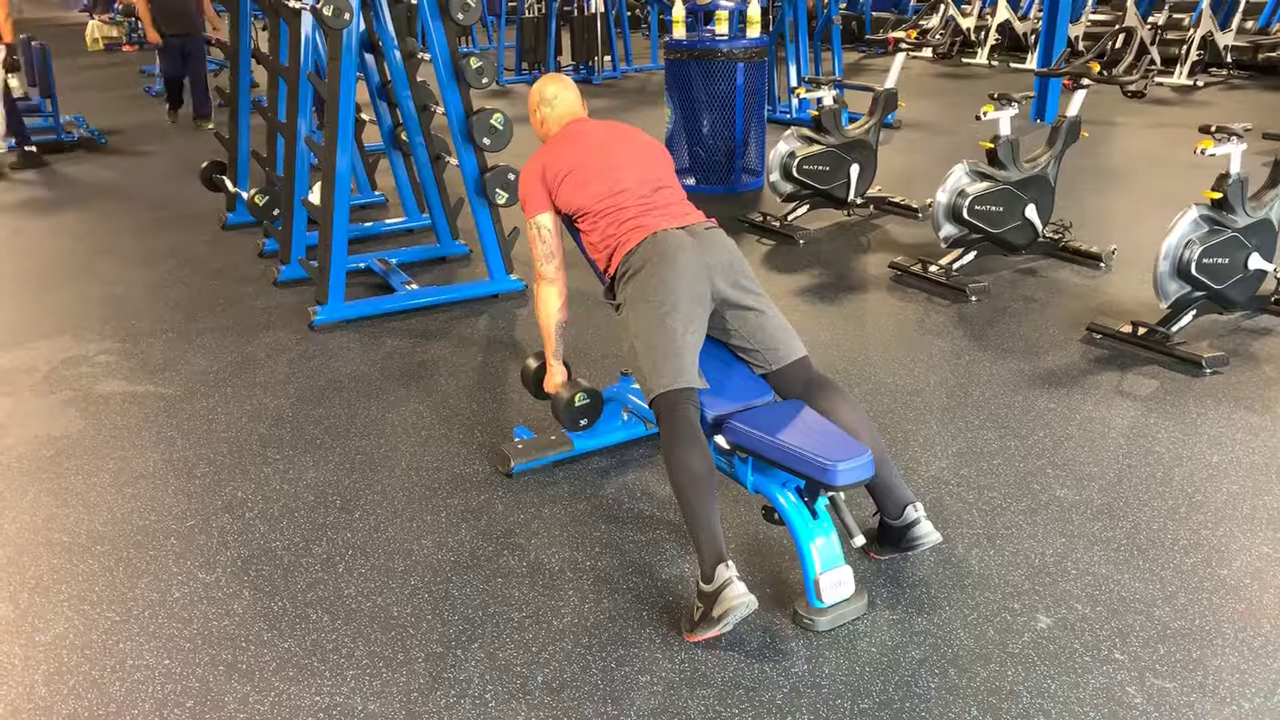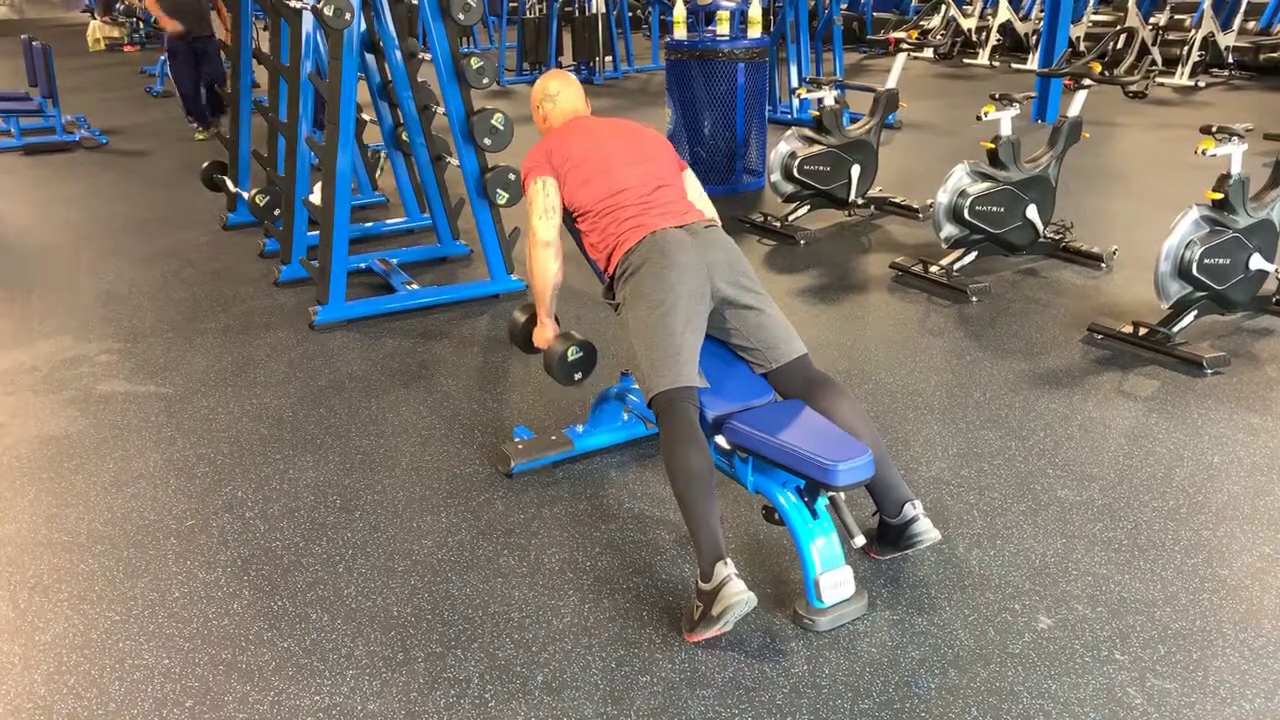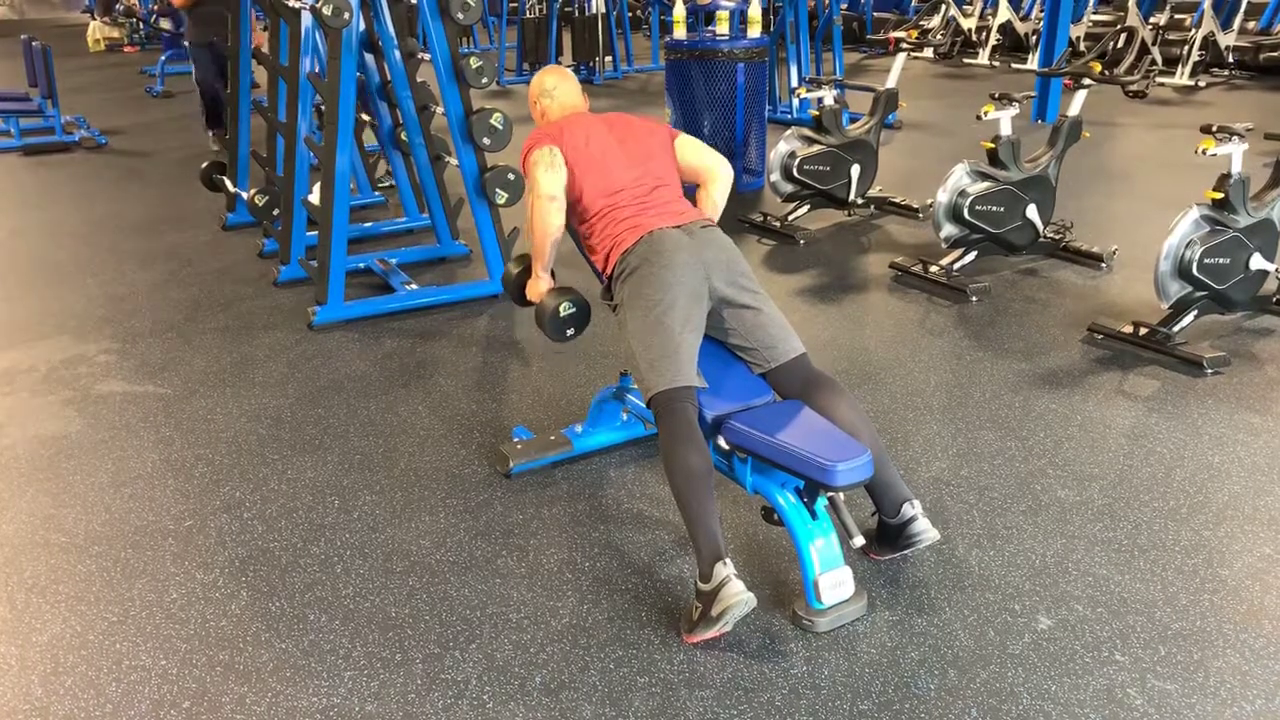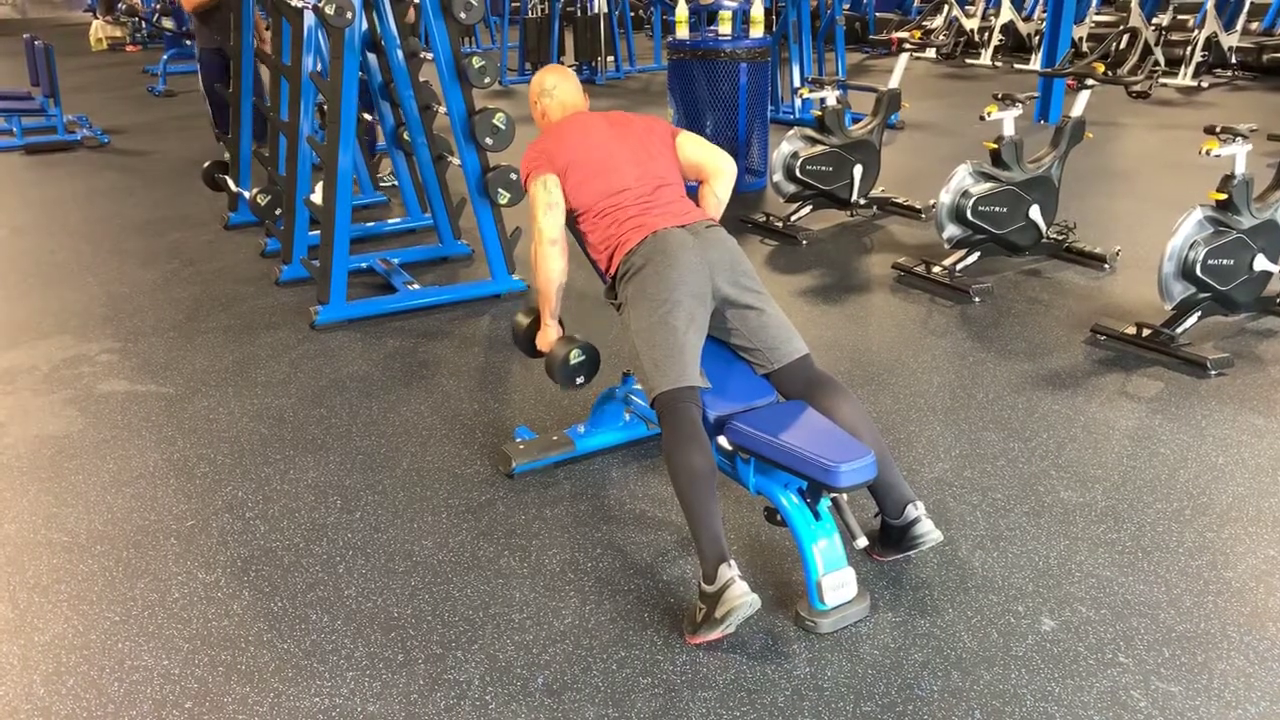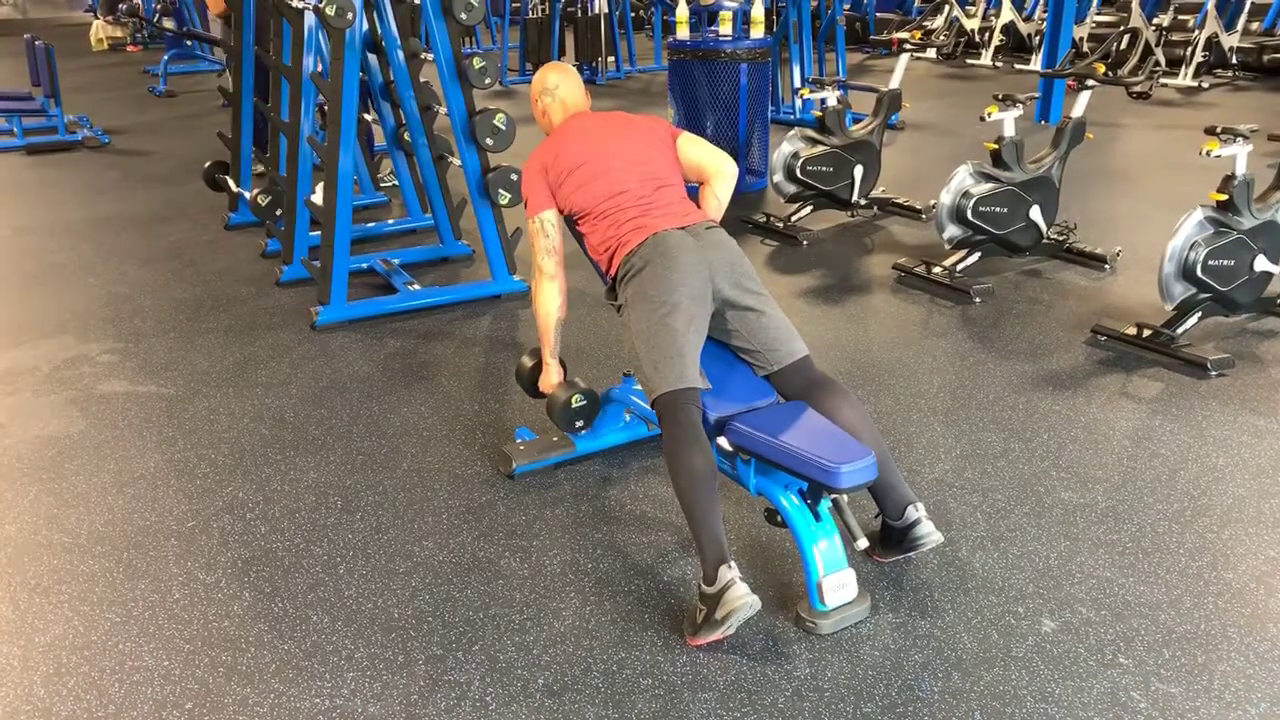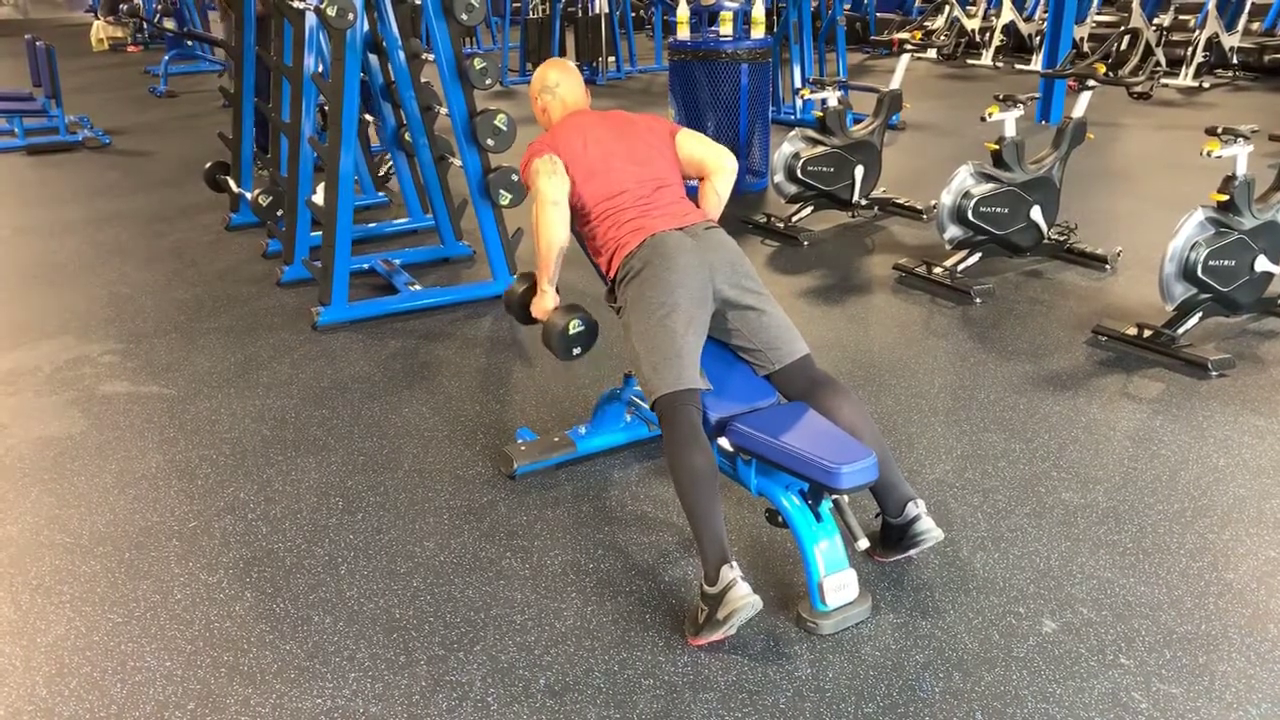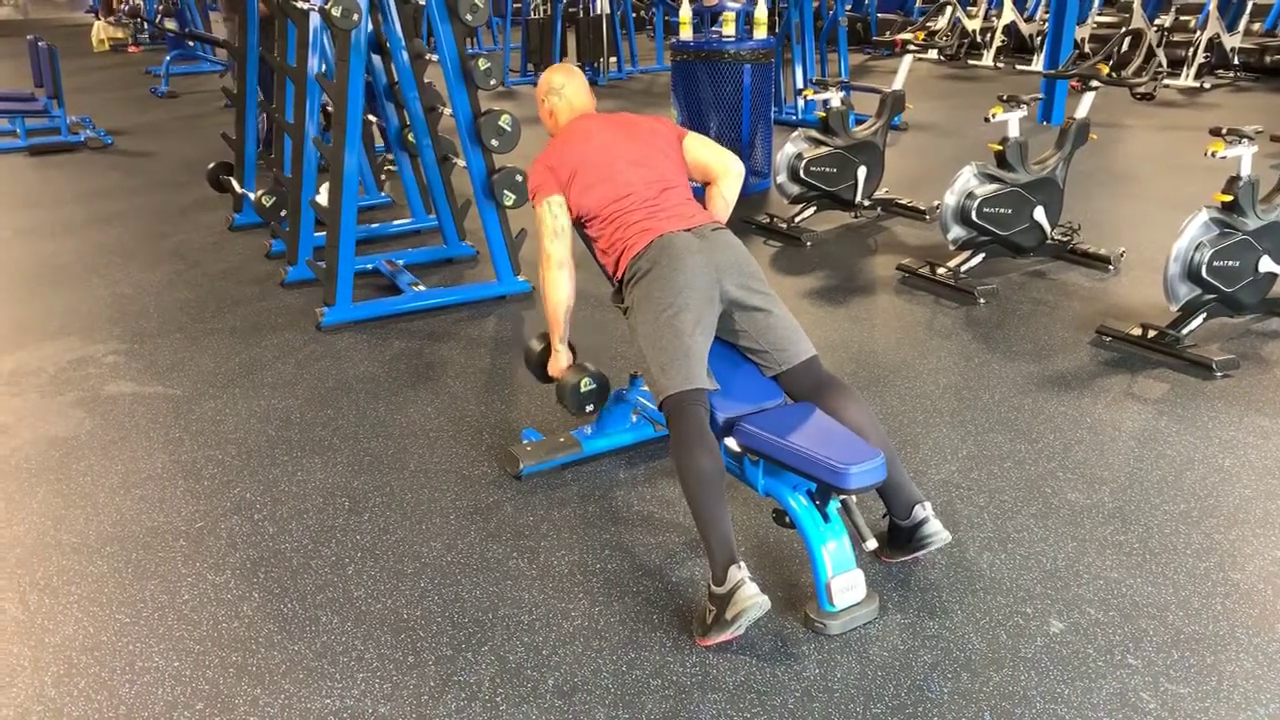
dt=0.7s
person 1, frame 1
left shoulder: (539, 168)
right shoulder: (640, 137)
left elbow: (551, 278)
left wrist: (554, 363)
left hip: (651, 263)
right hip: (713, 243)
left knee: (676, 407)
right knee: (803, 378)
left ankle: (718, 577)
right ankle: (902, 513)
person 1, frame 2
left shoulder: (545, 152)
right shoulder: (644, 132)
left elbow: (545, 241)
left wrist: (544, 321)
right wrist: (707, 296)
left hip: (650, 261)
right hip: (714, 245)
left knee: (675, 407)
right knee: (802, 376)
left ankle: (717, 576)
right ankle: (902, 511)
person 1, frame 3
left shoulder: (546, 138)
right shoulder: (643, 125)
left elbow: (549, 194)
right elbow: (718, 171)
left wrist: (540, 274)
left hip: (646, 260)
right hip: (710, 242)
left knee: (674, 407)
right knee: (801, 376)
left ankle: (716, 576)
right ankle: (900, 511)
person 1, frame 4
left shoulder: (543, 150)
right shoulder: (644, 123)
left elbow: (551, 239)
right elbow: (721, 168)
left wrist: (550, 320)
left hip: (650, 261)
right hip: (714, 242)
left knee: (678, 408)
right knee: (804, 377)
left ankle: (720, 578)
right ankle: (903, 512)
person 1, frame 5
left shoulder: (542, 162)
right shoulder: (647, 124)
left elbow: (549, 273)
right elbow: (722, 170)
left wrist: (550, 360)
left hip: (651, 264)
right hip: (714, 244)
left knee: (678, 410)
right knee: (803, 377)
left ankle: (721, 579)
right ankle: (903, 512)
person 1, frame 6
left shoulder: (545, 146)
right shoulder: (646, 122)
left elbow: (553, 195)
right elbow: (722, 164)
left wrist: (546, 287)
left hip: (649, 263)
right hip: (714, 244)
left knee: (679, 411)
right knee: (805, 377)
left ankle: (722, 580)
right ankle: (904, 511)
person 1, frame 7
left shoulder: (549, 162)
right shoulder: (653, 124)
left elbow: (557, 261)
right elbow: (728, 170)
left wrist: (559, 347)
left hip: (656, 265)
right hip: (721, 245)
left knee: (687, 410)
right knee: (811, 377)
left ankle: (730, 580)
right ankle: (911, 513)
